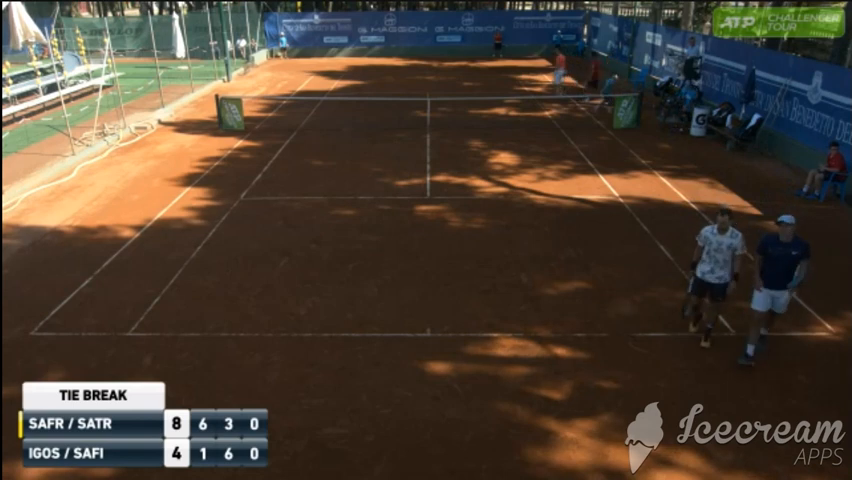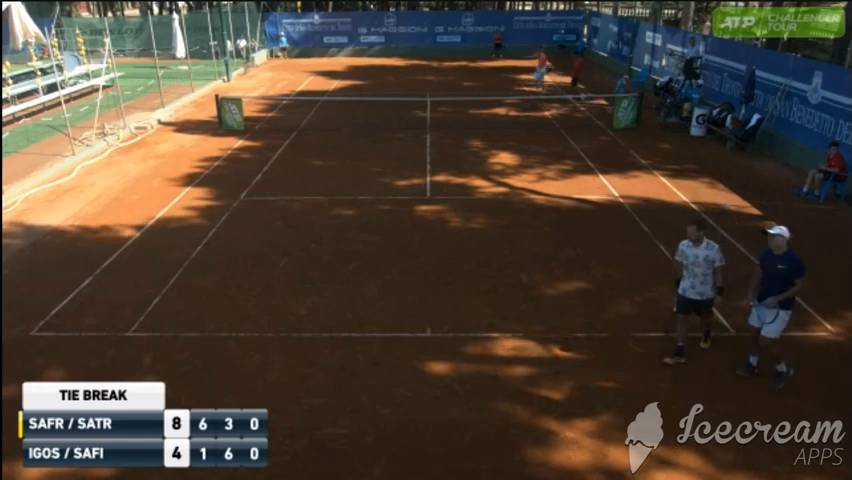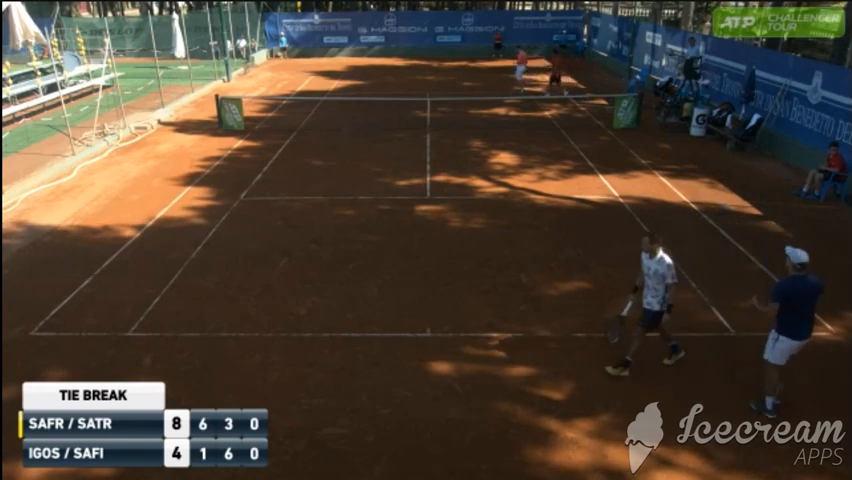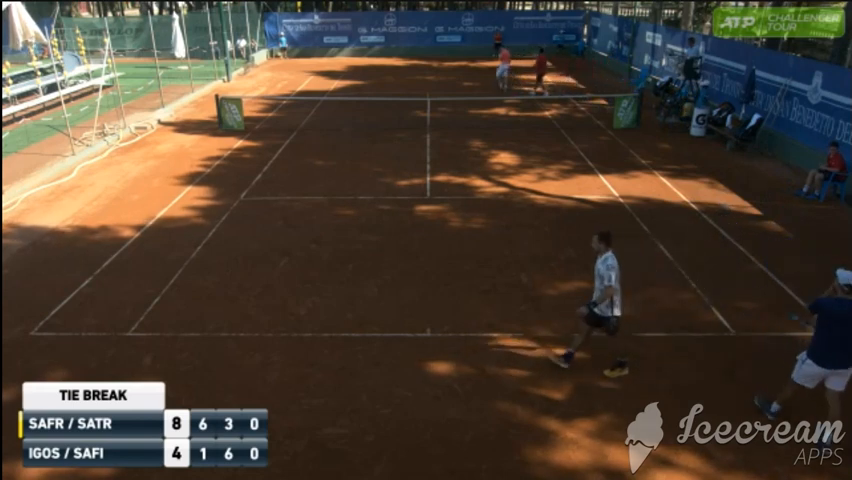
dt=0.5s
person 1, frame 1
left shoulder: (802, 245)
right shoulder: (767, 240)
left elbow: (805, 264)
right elbow: (758, 259)
left wrist: (798, 280)
right wrist: (757, 277)
left hip: (784, 288)
right hip: (764, 286)
left knee: (772, 314)
right knee: (758, 318)
left ankle: (763, 334)
right ankle: (749, 354)
person 1, frame 2
left shoulder: (793, 261)
right shoulder: (766, 254)
left elbow: (799, 285)
left wrist: (779, 298)
right wrist: (752, 291)
left hip: (780, 308)
right hip: (761, 303)
left knee: (766, 342)
right knee: (755, 334)
left ankle: (783, 370)
right ankle: (752, 364)
person 1, frame 3
left shoulder: (784, 285)
right shoulder: (816, 283)
left elbow: (772, 311)
right elbow: (806, 303)
left wrist: (757, 305)
left hip: (786, 334)
right hip: (805, 333)
left knee: (771, 367)
right knee: (781, 361)
left ankle: (768, 406)
right ankle: (776, 394)
person 1, frame 4
left shoulder: (824, 304)
left elbow: (813, 309)
left wrist: (830, 292)
left hip: (817, 360)
left knee: (794, 384)
right knee: (834, 399)
left ankle: (773, 409)
right ankle: (827, 438)
person 2, frame 1
left shoulder: (737, 237)
right shoulder: (706, 231)
left elbow: (737, 259)
right elbow: (699, 249)
left wrist: (734, 279)
right wrist: (693, 267)
left hip: (722, 279)
right hip: (702, 274)
left knee: (715, 306)
right knee: (693, 301)
left ankle: (708, 332)
right ankle: (697, 316)
person 2, frame 2
left shoulder: (713, 249)
right shoulder: (683, 246)
left elbow: (718, 271)
left wrist: (719, 293)
right wrist: (678, 284)
left hip: (705, 293)
right hip: (685, 291)
left knee: (704, 319)
right knee: (680, 319)
left ankle: (706, 333)
right ankle: (679, 353)
person 2, frame 3
left shoulder: (666, 263)
right shoulder: (645, 255)
left elbow: (671, 288)
left wrist: (668, 310)
right wrist: (634, 291)
left hip: (657, 305)
right hip: (647, 301)
left knee: (638, 333)
right knee: (658, 327)
left ankle: (624, 365)
right ankle: (676, 350)
person 2, frame 4
left shoulder: (609, 264)
right shoulder: (602, 257)
left elbow: (609, 291)
left wrist: (589, 306)
left hip: (608, 309)
right hip: (597, 305)
left knee: (612, 337)
right knee: (584, 330)
left ankle: (622, 365)
right ankle: (567, 358)
